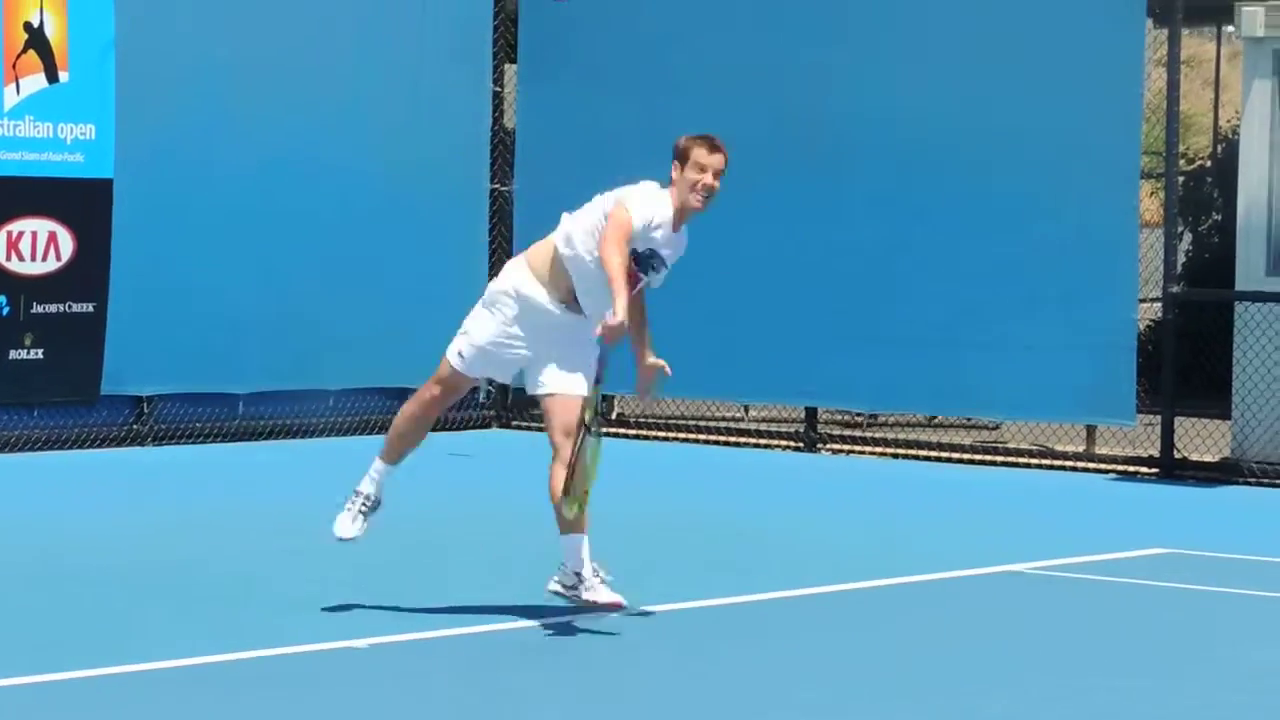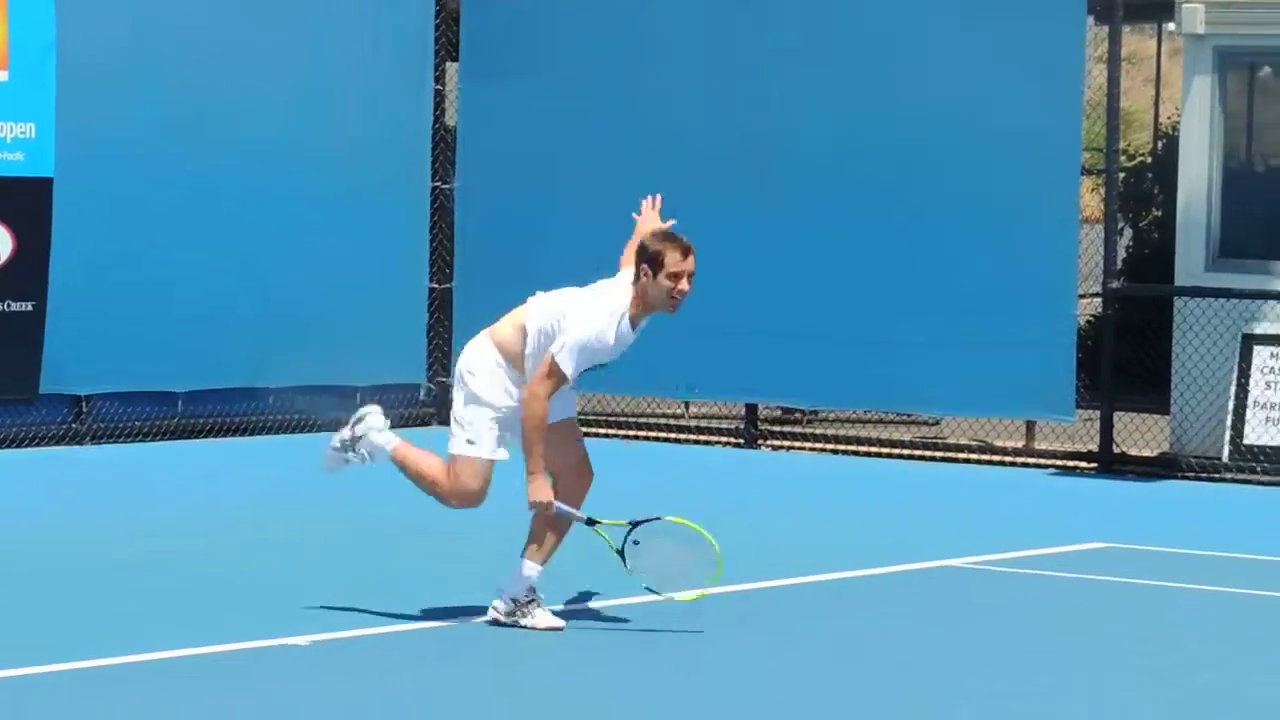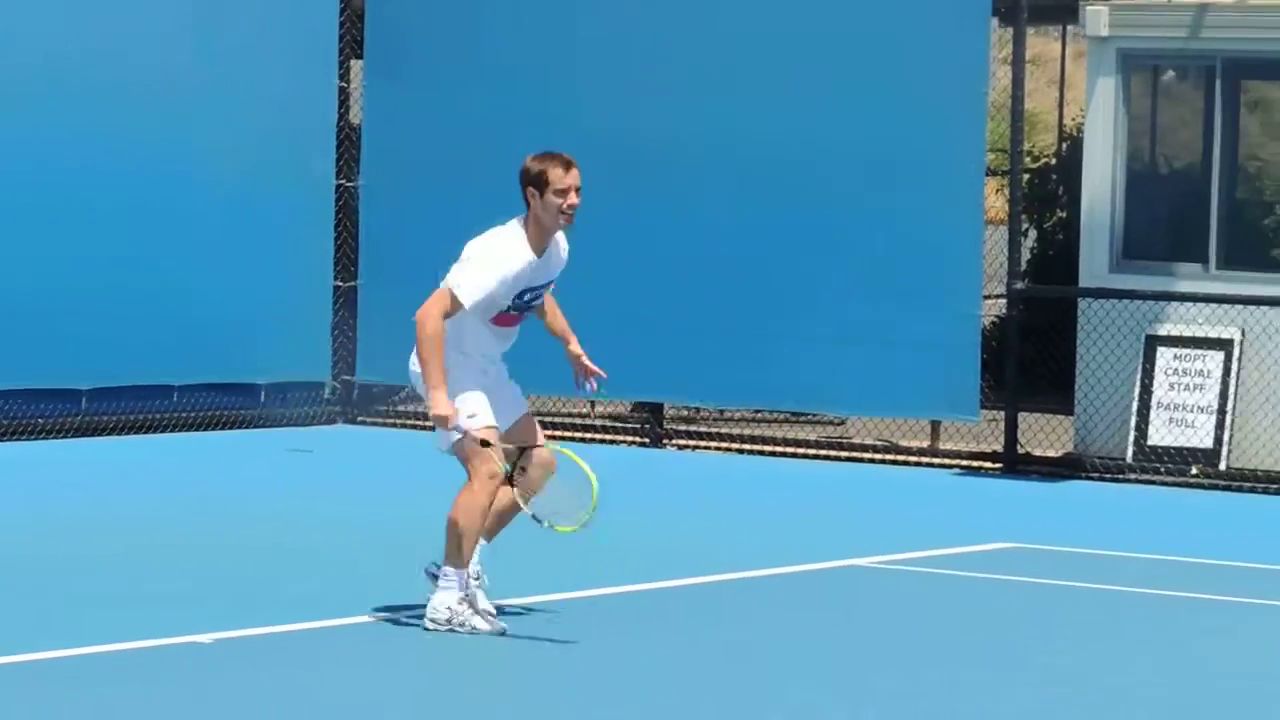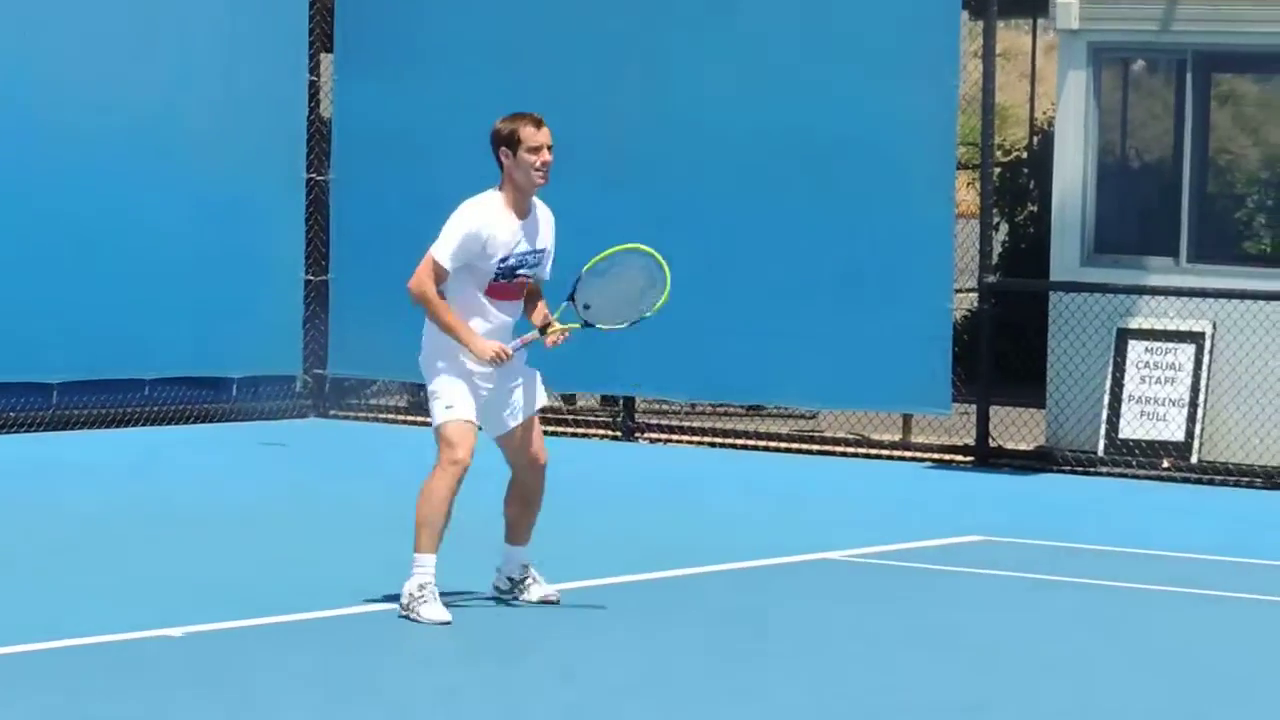
dt=0.3s
person 1, frame 1
left shoulder: (671, 237)
right shoulder: (647, 201)
right elbow: (612, 234)
left wrist: (643, 350)
right wrist: (618, 299)
left hip: (571, 326)
right hip: (526, 300)
left knee: (567, 434)
right knee: (441, 389)
left ankle: (573, 571)
right ankle: (374, 484)
person 1, frame 2
left shoulder: (635, 293)
right shoulder: (596, 325)
left elbow: (628, 260)
right elbow: (534, 394)
left wrist: (644, 232)
right wrist: (535, 476)
left hip: (540, 374)
right hip: (493, 372)
left knee: (576, 479)
right knee: (464, 491)
left ankle: (517, 595)
right ankle: (373, 434)
person 1, frame 3
left shoulder: (557, 246)
right shoulder: (499, 255)
right elbow: (428, 315)
left wrist: (573, 347)
right wrist: (437, 393)
left hip: (485, 367)
right hip: (451, 369)
left knee: (539, 463)
right knee: (486, 472)
left ankle: (459, 563)
right ankle: (447, 602)
person 1, frame 4
left shoulder: (543, 219)
right shoulder: (477, 219)
right elbow: (421, 285)
left wrist: (544, 321)
right wrist: (473, 342)
left hip: (503, 357)
right hip: (455, 355)
left knee: (533, 464)
right knee: (456, 456)
left ankle: (513, 571)
right ankle: (420, 585)
